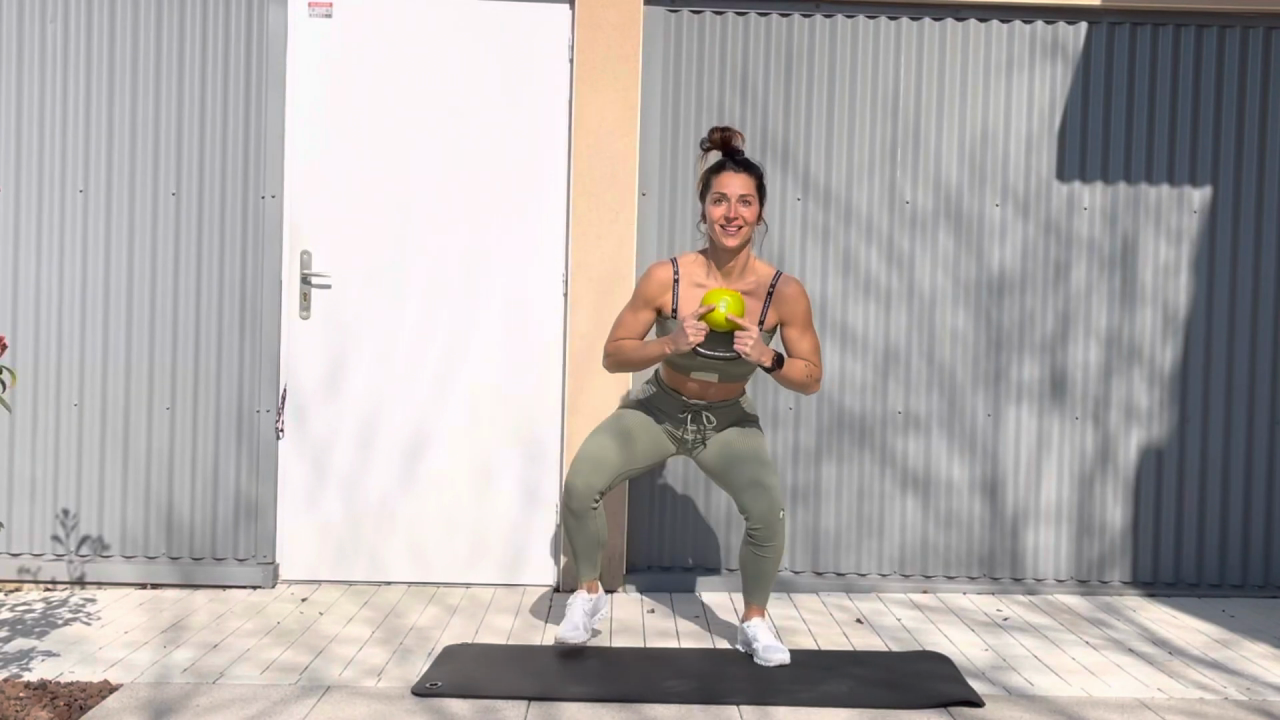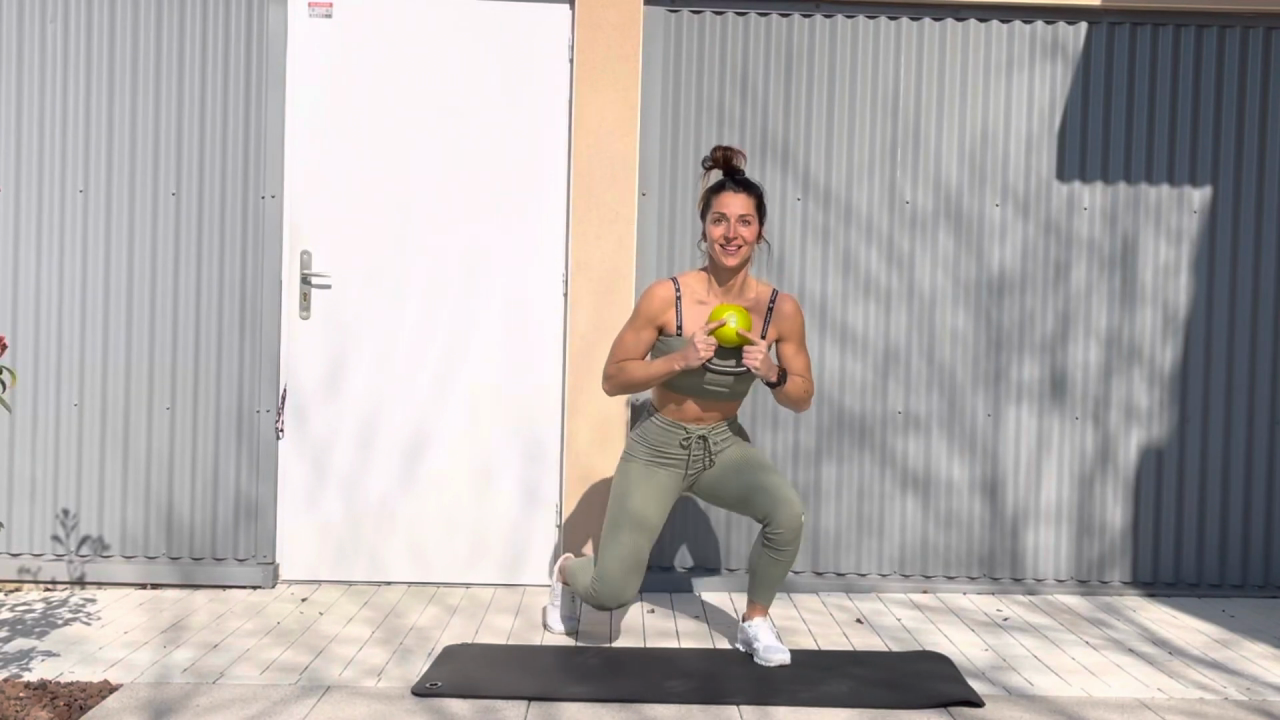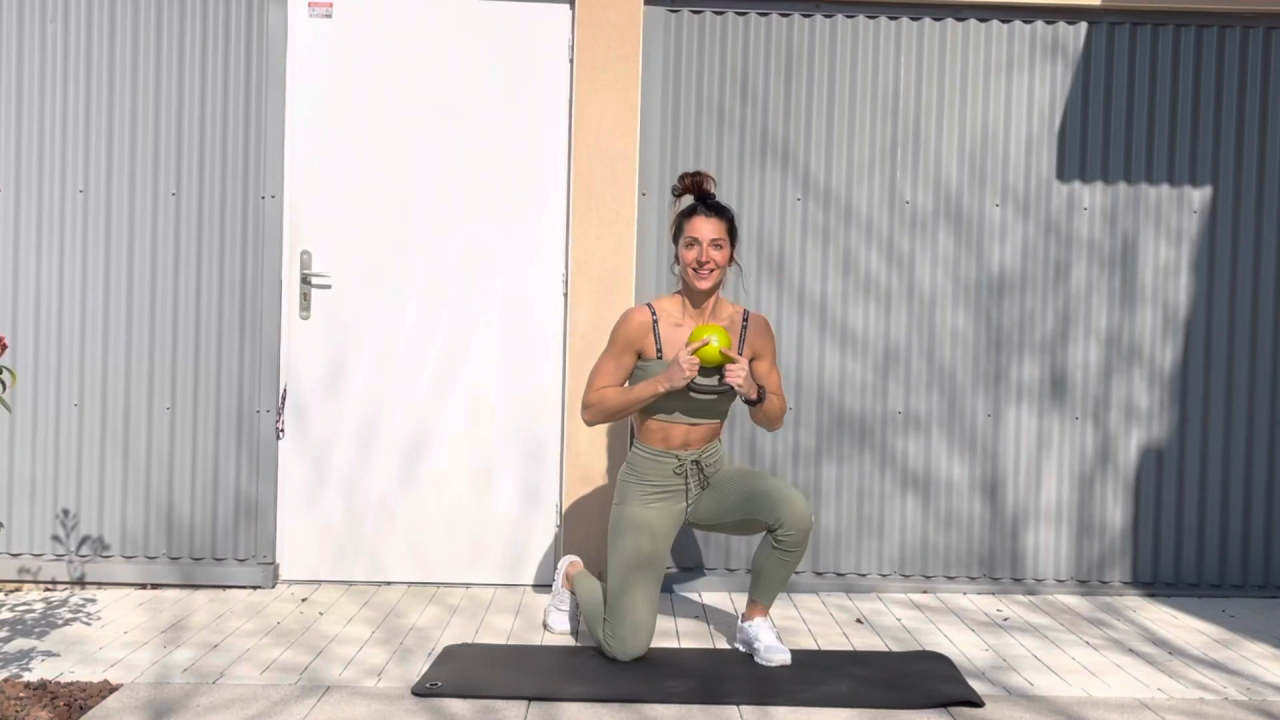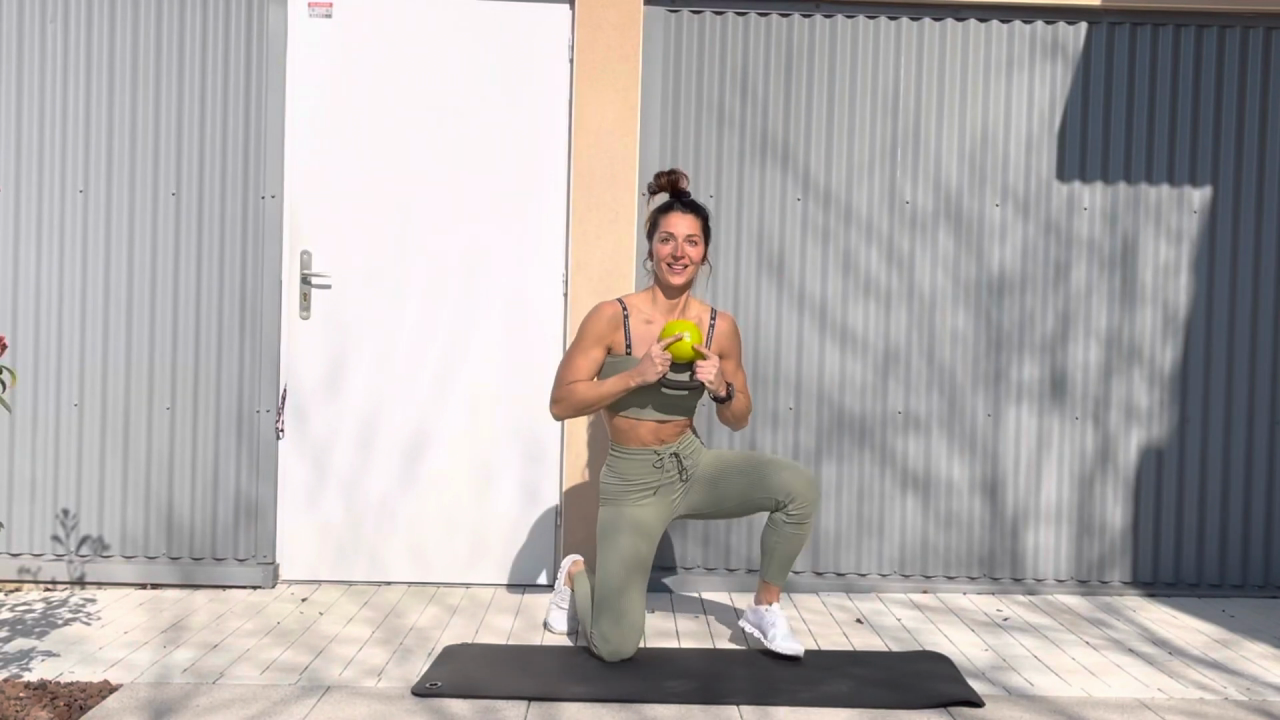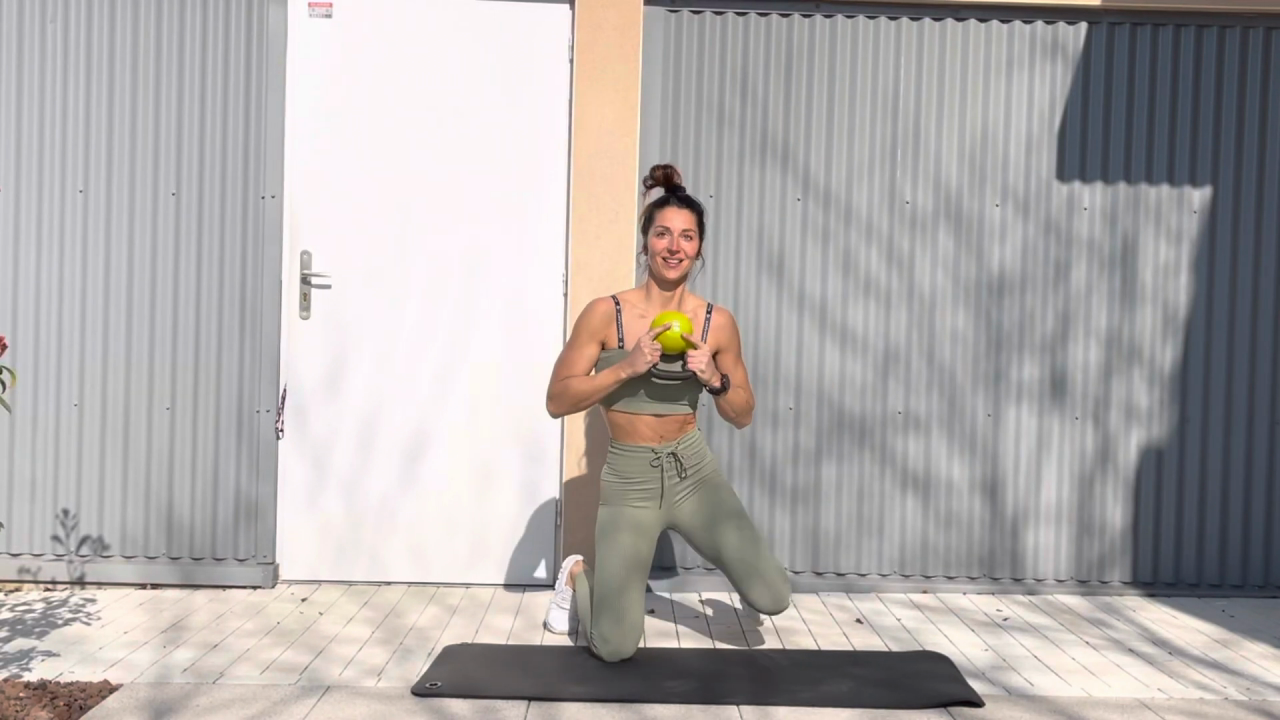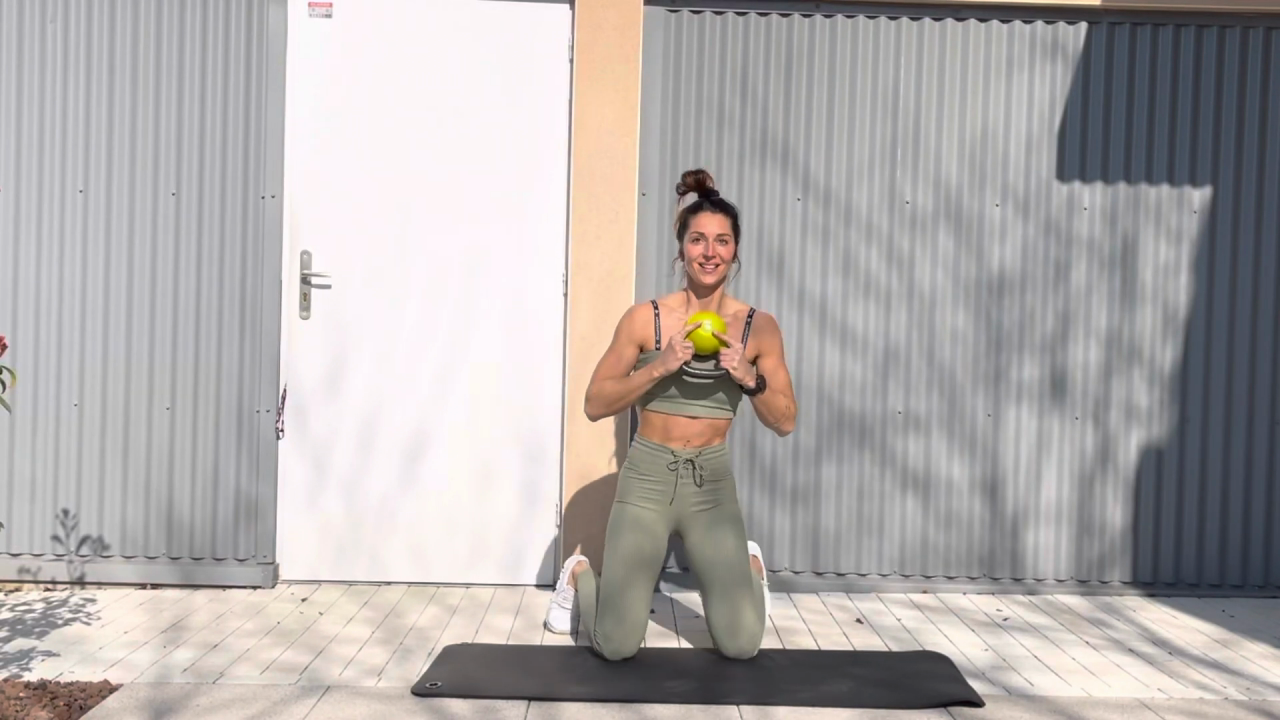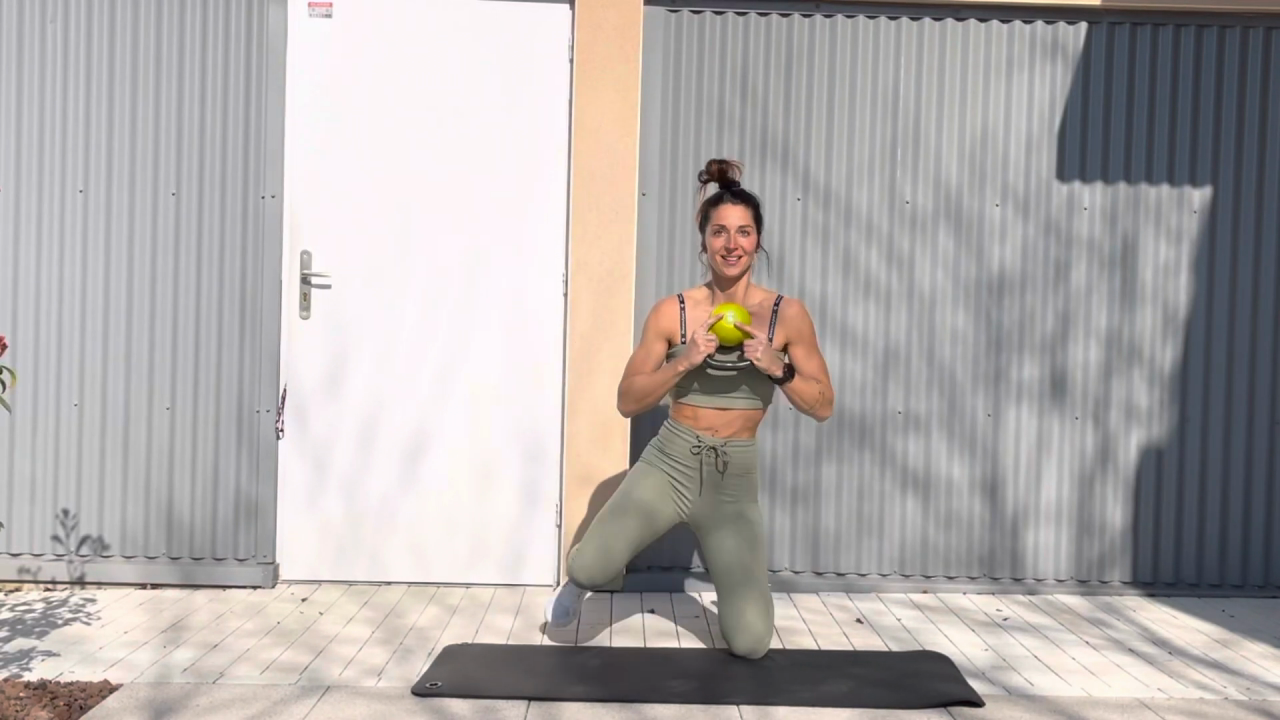
dt=0.2s
person 1, frame 1
left shoulder: (785, 291)
right shoulder: (663, 278)
left elbow: (811, 380)
right elbow: (613, 356)
left wrist: (767, 358)
right wrist: (671, 344)
left hip: (728, 421)
right hip: (658, 412)
left knee: (767, 511)
right knee: (581, 484)
left ankle: (754, 622)
right ankle: (588, 591)
person 1, frame 2
left shoulder: (781, 308)
right shoulder: (664, 297)
left elbow: (802, 398)
right elbow: (613, 378)
left wrist: (773, 373)
right wrist: (680, 359)
left hip: (725, 447)
right hip: (659, 447)
left knee: (787, 514)
right knee: (614, 590)
left ankle: (754, 621)
right ankle: (570, 573)
person 1, frame 3
left shoulder: (753, 328)
right shoulder: (640, 323)
left elbow: (774, 419)
right elbow: (592, 409)
left wrist: (753, 392)
right wrist: (662, 380)
left hip: (712, 473)
right hip: (647, 481)
left knee: (796, 514)
right knee: (626, 646)
left ankle: (753, 621)
right ankle: (574, 578)
person 1, frame 4
left shoulder: (720, 327)
right shoulder: (609, 317)
left elbow: (740, 418)
right elbow: (560, 403)
left wrist: (721, 388)
right wrist: (634, 374)
left hip: (692, 468)
right hip: (630, 482)
left knee: (800, 486)
right knee: (615, 647)
left ankle: (763, 609)
right ankle: (576, 577)
person 1, frame 5
left shoulder: (716, 321)
right shoulder: (603, 313)
left elbow: (741, 415)
right elbow: (558, 401)
left wrist: (718, 377)
right wrist: (626, 366)
left hip: (694, 475)
right hip: (629, 481)
left knee: (772, 599)
right knee: (613, 648)
left ankle: (750, 564)
right ankle: (578, 577)
person 1, frame 6
left shoulder: (758, 326)
right shoulder: (644, 318)
left elbow: (785, 422)
right elbow: (595, 405)
left wrist: (750, 379)
right wrist: (659, 367)
left hip: (712, 486)
right hip: (647, 479)
left knee: (741, 644)
right knee: (615, 645)
left ankle: (747, 567)
right ankle: (578, 576)
person 1, frame 7
left shoulder: (788, 313)
right shoulder: (671, 311)
left elbow: (823, 406)
right elbow: (627, 402)
left wrist: (777, 368)
right wrist: (683, 363)
left hip: (733, 479)
right hip: (668, 463)
left knee: (750, 644)
right knee: (592, 568)
left ankle: (749, 570)
right ankle: (581, 583)
